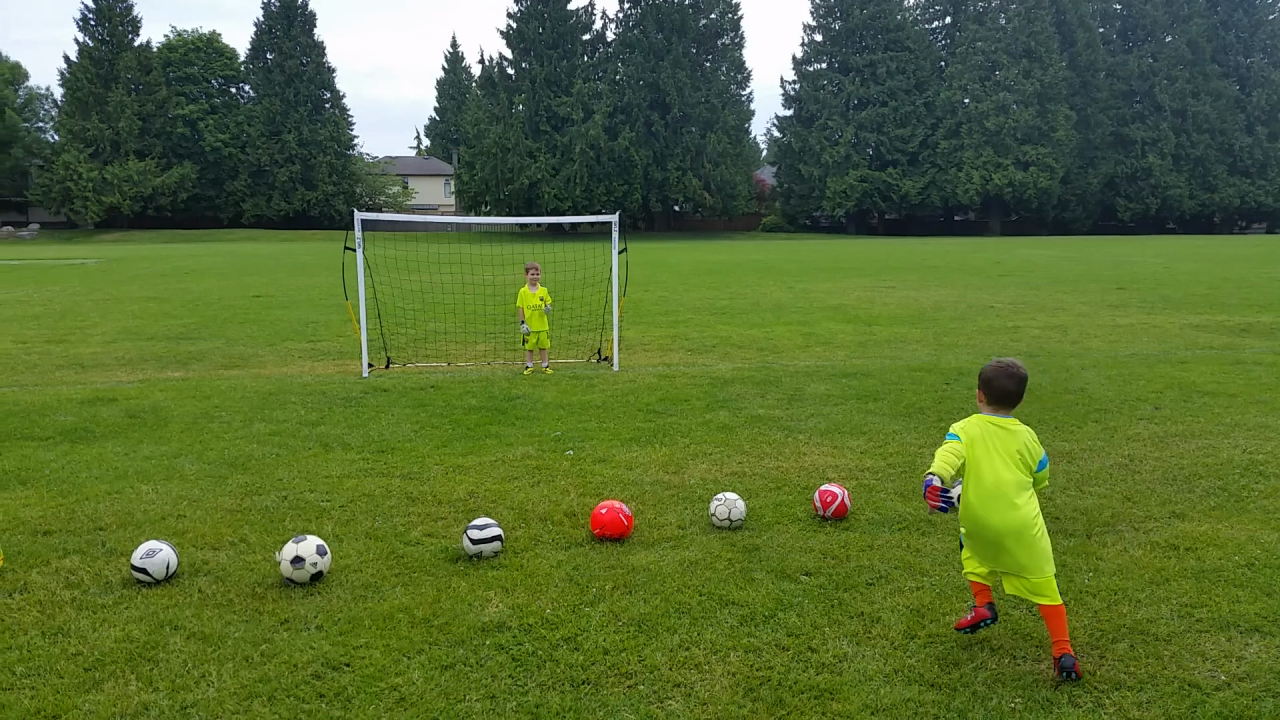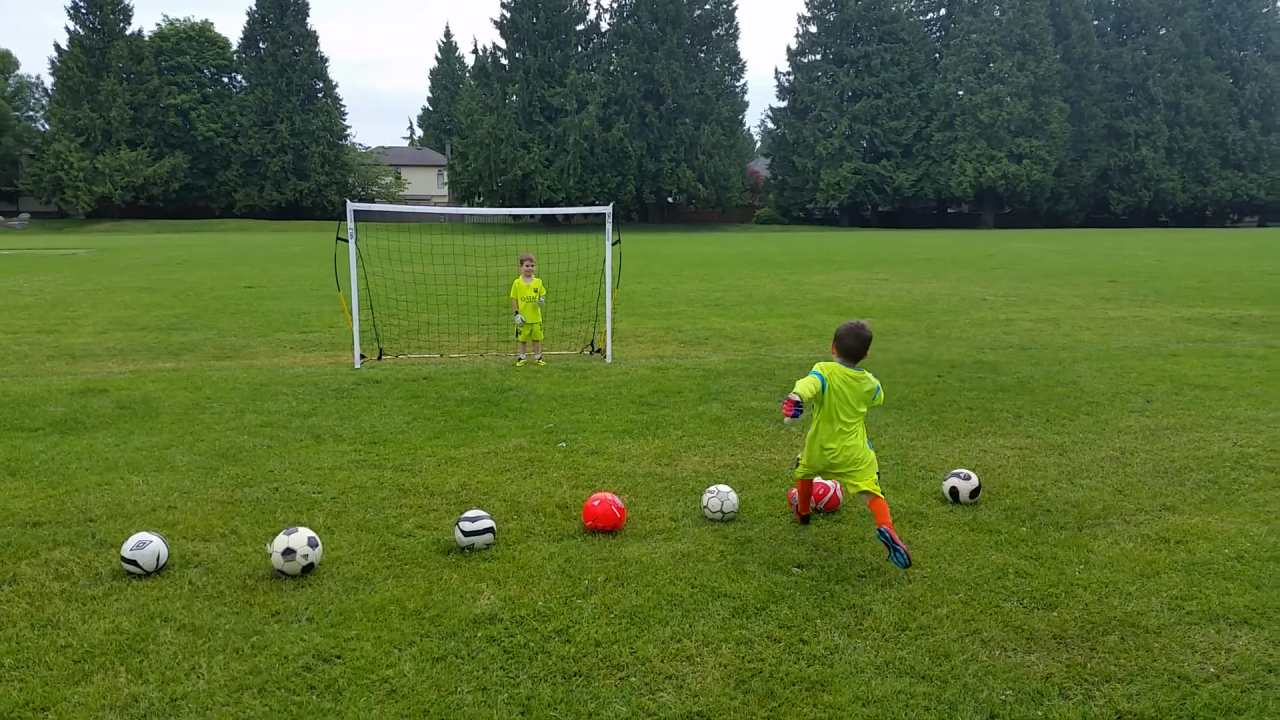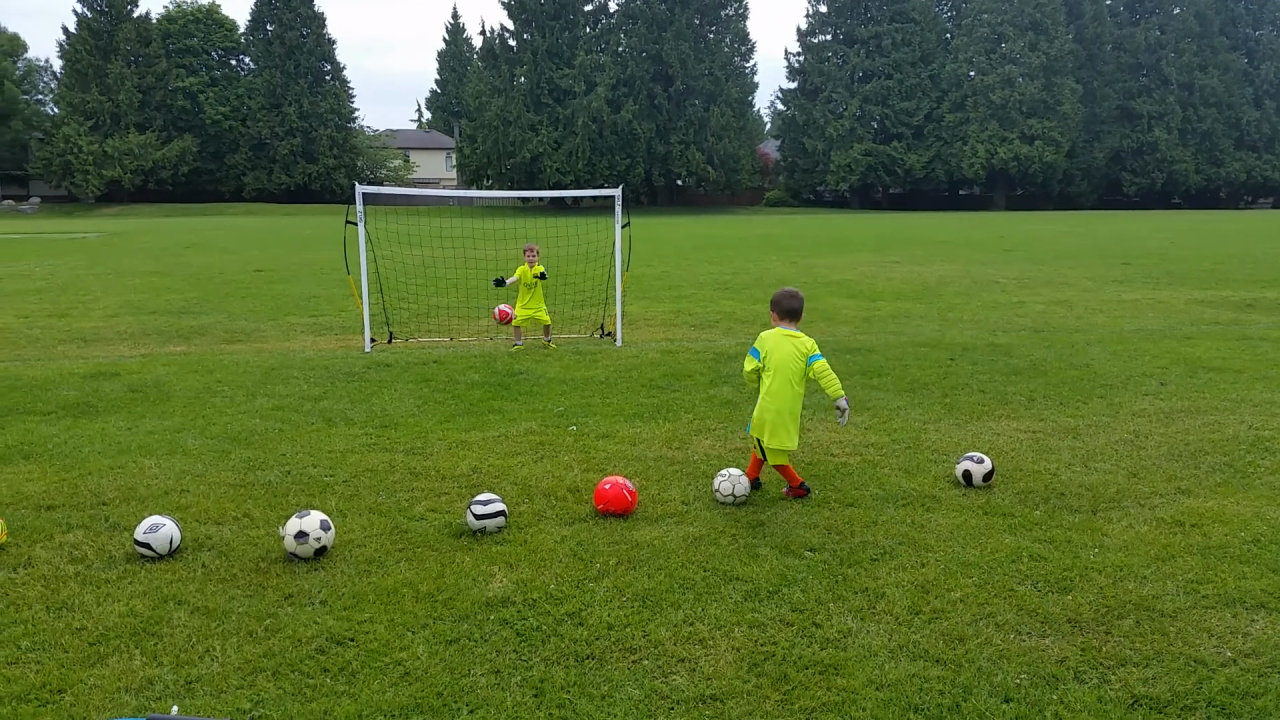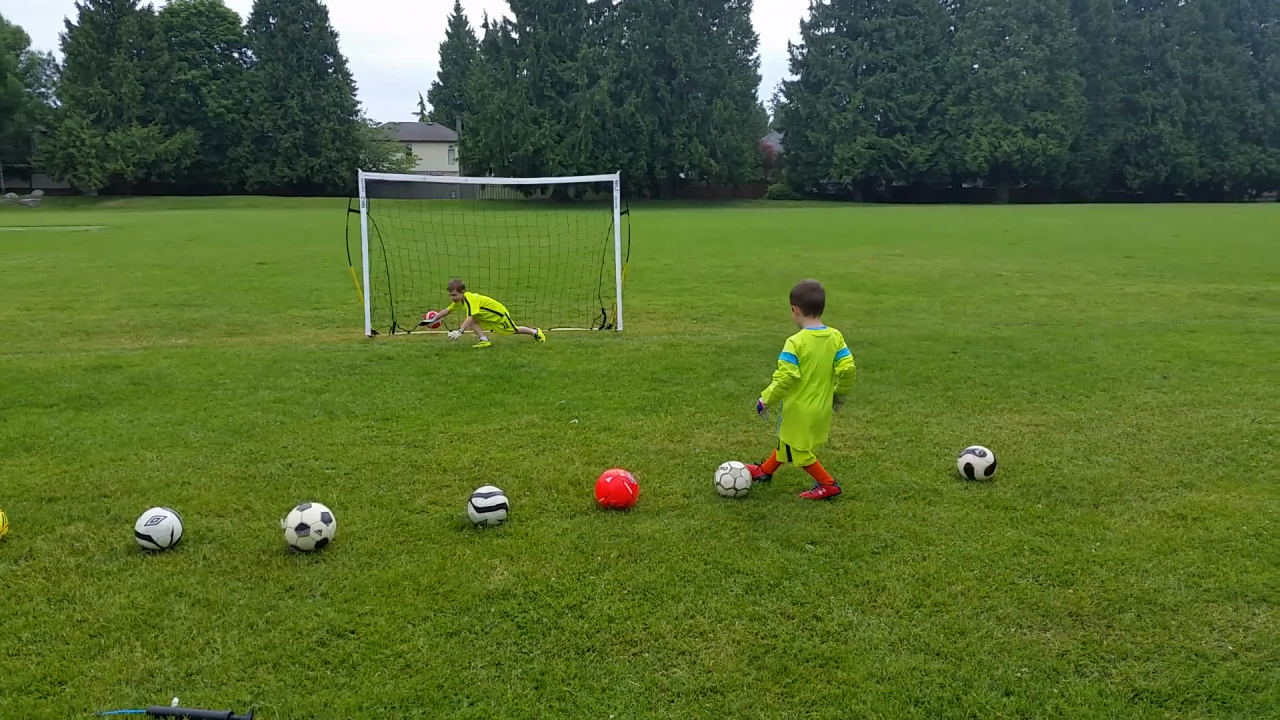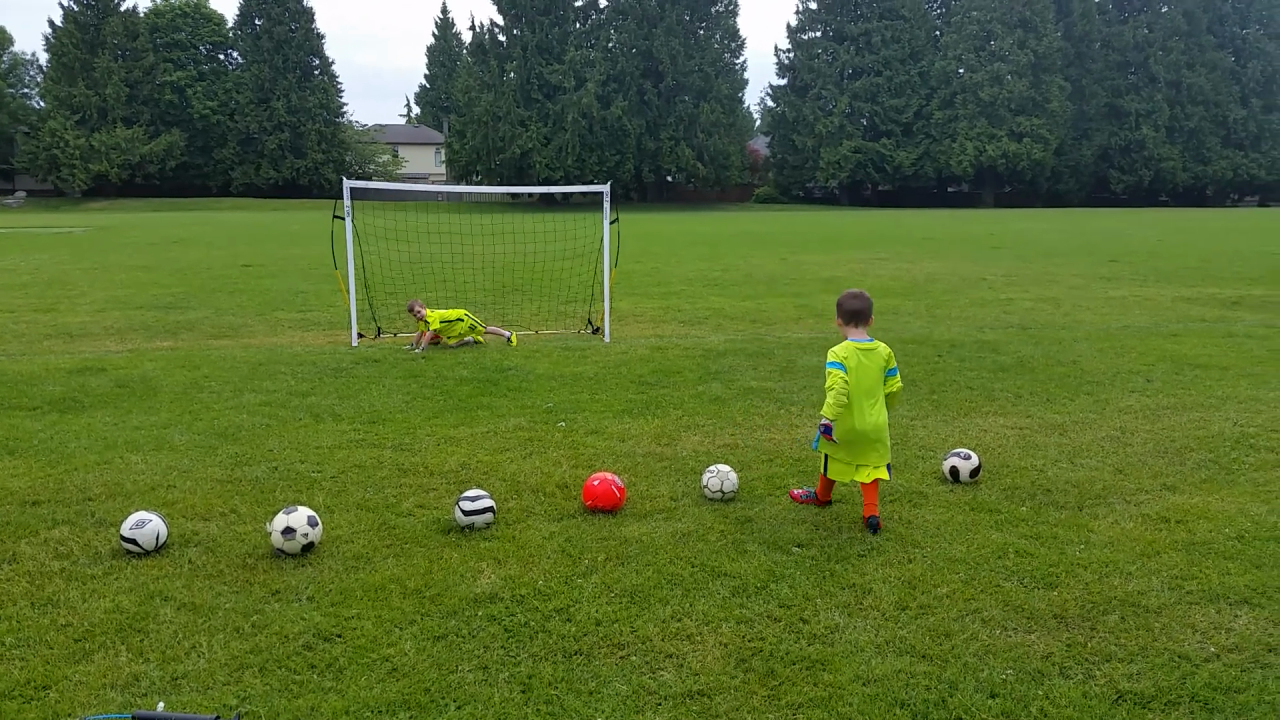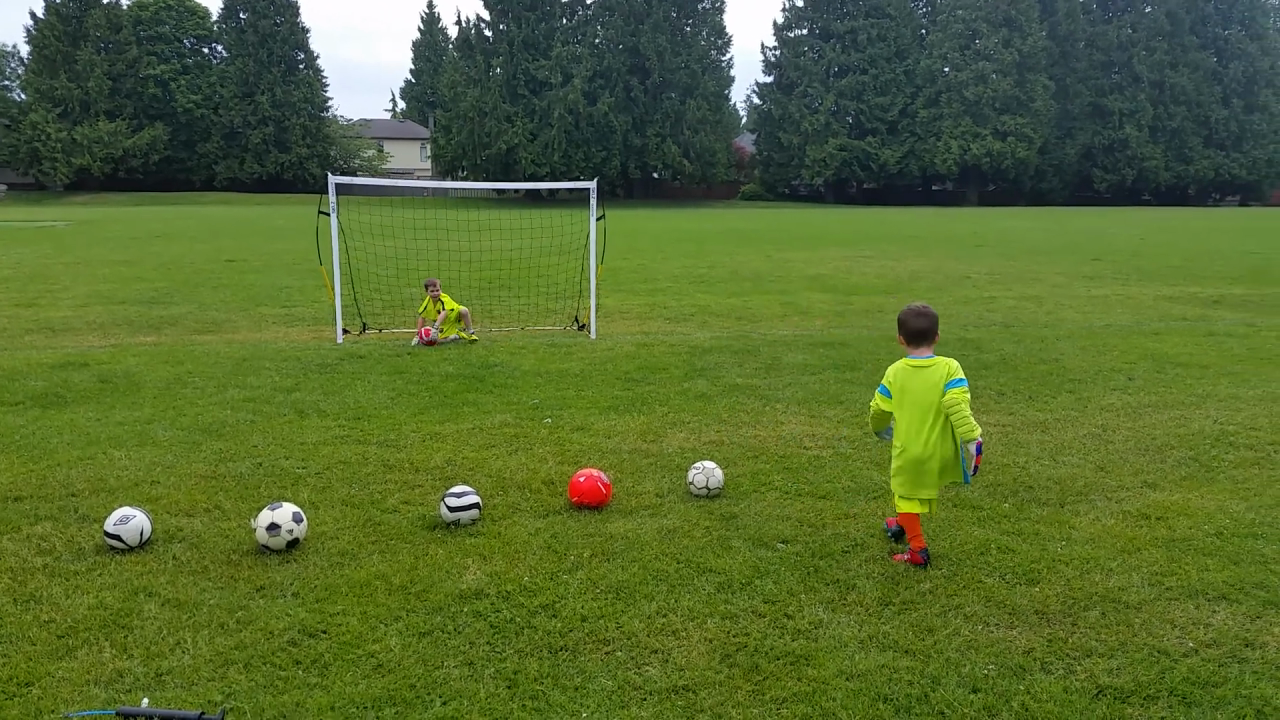
dt=0.5s
person 1, frame 1
left shoulder: (963, 430)
right shoulder: (1027, 437)
left elbow: (948, 457)
right elbow: (1040, 479)
left wrist: (934, 479)
left hip: (981, 524)
right hip: (1024, 525)
left knee: (974, 559)
right knee: (1044, 589)
left ankle: (983, 609)
right ankle: (1063, 654)
person 1, frame 2
left shoulder: (824, 371)
right shoulder: (868, 381)
left elbow: (809, 385)
right elbow: (877, 398)
left wrist: (795, 396)
left hip: (820, 449)
right hip: (854, 449)
left knee: (805, 469)
right knee: (872, 493)
left ankle: (803, 511)
right ankle: (886, 529)
person 1, frame 3
left shoulder: (765, 338)
right shoulder: (808, 343)
left elbow: (750, 372)
right elbow: (823, 372)
right wrist: (840, 399)
left hip: (769, 406)
right hip: (791, 408)
left knee: (773, 451)
right knee: (761, 441)
left ankle: (797, 486)
right ankle: (751, 478)
person 1, frame 4
left shoulder: (796, 342)
right shoulder: (835, 337)
left elbow: (784, 378)
right elbow: (848, 369)
left wrist: (766, 400)
right wrist: (840, 394)
left hip: (800, 410)
right hip: (821, 407)
left knee: (799, 451)
right knee: (790, 442)
left ankle: (828, 485)
right ankle: (764, 471)
person 1, frame 5
left shoulder: (839, 353)
right shoulder: (884, 352)
left elbow: (837, 390)
right elbow: (894, 388)
left wrist: (828, 419)
left hip: (847, 426)
right hip: (876, 426)
left knee: (832, 458)
right knee: (868, 466)
left ankle: (823, 495)
right ankle: (871, 513)
person 1, frame 6
left shoulder: (894, 372)
right shoulder: (949, 368)
left elbow: (879, 411)
right elbow: (958, 408)
left wrist: (880, 428)
right wrist: (973, 440)
left hip: (909, 453)
right hip: (943, 453)
left knee: (906, 495)
right knee: (928, 489)
left ankle: (917, 550)
right ankle: (902, 525)
